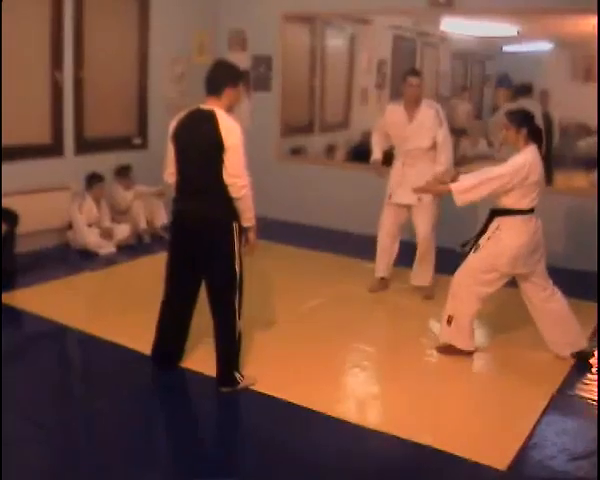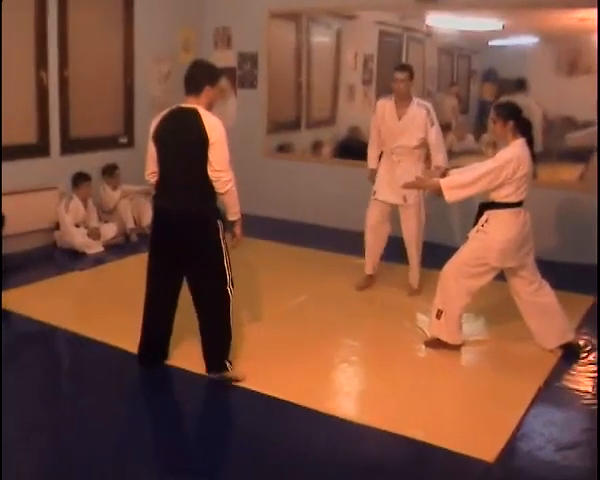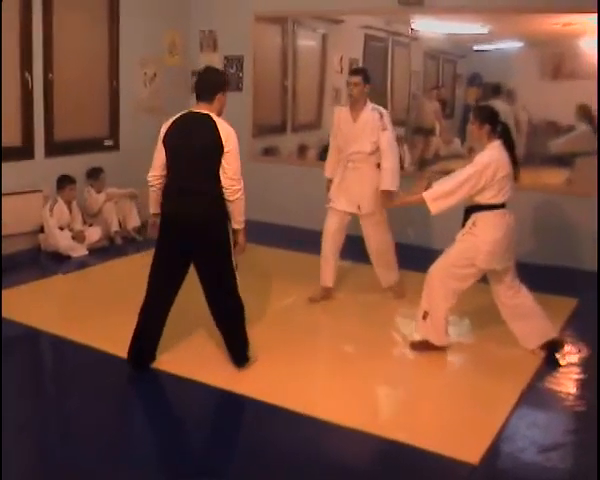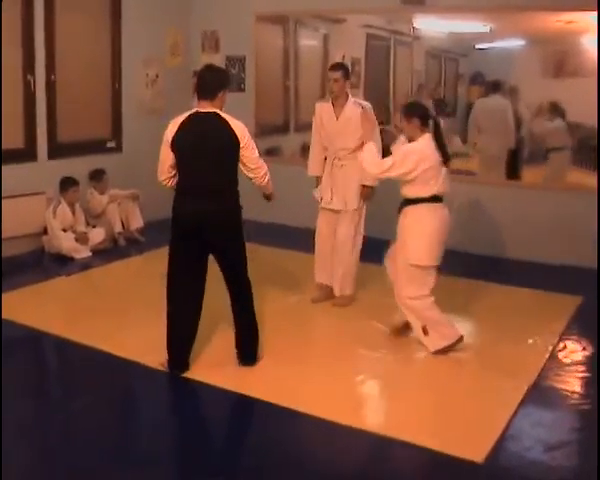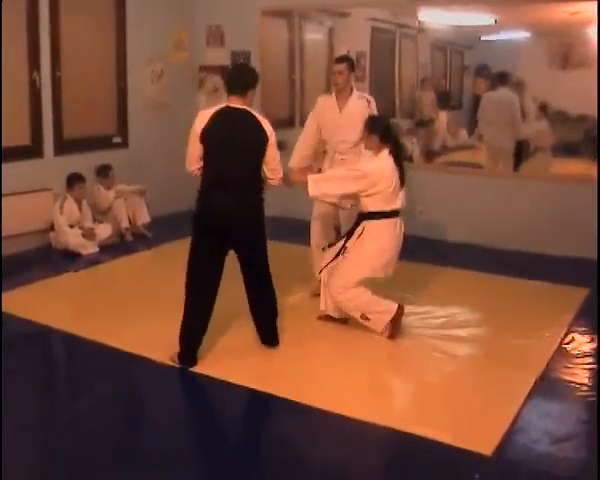
dt=0.4s
person 1, frame 1
left shoulder: (180, 122)
right shoulder: (228, 126)
left elbow: (171, 174)
right elbow: (238, 183)
right wrist: (249, 223)
left hip: (184, 214)
right hip: (217, 219)
left knee: (179, 288)
right knee: (225, 295)
left ankle: (165, 355)
right ankle: (228, 374)
person 1, frame 2
left shoulder: (161, 122)
right shoulder: (211, 124)
left elbow: (152, 173)
right elbow: (222, 178)
right wrist: (235, 218)
left hip: (165, 212)
right hip: (199, 215)
left knee: (161, 285)
right knee: (215, 287)
left ankle: (151, 353)
right ankle: (218, 362)
person 1, frame 3
left shoulder: (171, 126)
right shoulder: (223, 131)
left elbow: (156, 177)
right elbow: (232, 185)
left wrist: (156, 212)
right wrist: (238, 227)
left hip: (174, 215)
right hip: (208, 218)
left knee: (160, 286)
right knee: (223, 288)
left ankle: (140, 354)
right ankle: (239, 353)
person 1, frame 4
left shoulder: (176, 127)
right shoulder: (234, 128)
left elbow: (165, 176)
right elbow: (259, 172)
right wrist: (268, 191)
left hip: (186, 214)
right hip: (224, 214)
left knee: (183, 287)
right knee: (238, 282)
left ankle: (178, 359)
right ankle: (248, 352)
person 1, frame 5
left shoulder: (205, 119)
right shoulder: (261, 125)
left elbow: (193, 165)
right elbow: (274, 176)
left hip: (212, 207)
right hip: (248, 209)
left knee: (201, 279)
right knee: (257, 272)
left ankle: (187, 352)
right ankle: (269, 334)
person 2, frame 1
left shoulder: (523, 163)
right shoulder: (530, 157)
left elbow: (486, 181)
right elbow: (491, 176)
left wrist: (442, 188)
right wrist: (455, 181)
left hip: (509, 233)
right hip: (527, 230)
left knee: (466, 282)
right knee: (541, 290)
left ankle: (458, 342)
right ankle: (572, 344)
person 2, frame 2
left shoulder: (511, 156)
right shoulder: (520, 151)
left elbow: (476, 178)
right elbow: (481, 169)
left wrist: (431, 184)
right wrist: (444, 175)
left hip: (499, 226)
right hip: (515, 223)
left knee: (454, 274)
right knee: (529, 282)
left ankle: (447, 335)
right ankle: (560, 337)
person 2, frame 3
left shoulder: (489, 158)
right shoulder: (499, 153)
left elbow: (458, 186)
right elbow: (462, 178)
left wrist: (414, 198)
right wrist: (428, 189)
left hip: (484, 227)
right hip: (498, 224)
left knee: (439, 277)
right knee: (508, 286)
left ankle: (433, 337)
right ankle: (544, 337)
person 2, frame 4
left shoulder: (416, 151)
right shoulder: (431, 146)
left elbow: (378, 168)
right elbow: (400, 161)
left wrist: (367, 140)
left hip: (420, 219)
right hip: (432, 215)
left knee: (410, 289)
right knee: (395, 263)
left ankle: (443, 337)
right ankle: (411, 319)
person 2, frame 5
left shoulder: (375, 169)
right shoulder: (389, 160)
left elbow: (338, 180)
right elbow: (349, 175)
left wrist: (303, 179)
right wrist: (314, 173)
left hip: (377, 233)
right hip: (380, 227)
left knee: (341, 286)
right knee: (331, 261)
left ankle: (389, 313)
right ankle: (336, 311)
person 3, frame 1
left shoulder: (434, 111)
right shoulder: (392, 111)
left elbow: (445, 146)
right elbow: (379, 133)
left wrist: (442, 177)
right wrist: (377, 155)
left hip: (426, 173)
right hip: (400, 173)
left knee: (424, 233)
right knee: (387, 227)
left ankle: (424, 281)
right ankle: (382, 275)
person 3, frame 2
left shoulder: (424, 110)
right shoulder: (382, 105)
left elbow: (436, 144)
right wrist: (372, 166)
left hip: (412, 172)
right hip: (386, 170)
left knee: (413, 231)
right knee: (374, 223)
left ankle: (414, 279)
right ankle: (370, 273)
person 3, frame 3
left shoulder: (379, 115)
right shoulder: (339, 113)
left elbow: (389, 152)
left wrist: (387, 187)
right wrist: (329, 175)
left hip: (368, 179)
right hip: (343, 178)
left knee: (378, 236)
right knee: (331, 233)
left ankle: (392, 280)
right ankle: (326, 285)
person 3, frame 4
left shoulder: (362, 109)
right shoulder: (320, 108)
left elbow: (373, 147)
left wrist: (368, 182)
right wrist: (317, 174)
left hip: (353, 175)
right hip: (330, 175)
left knee: (347, 238)
right knee: (324, 234)
left ankle: (344, 289)
right ankle: (326, 285)
person 3, frame 5
left shoulder: (366, 103)
right shoulder: (323, 103)
right elbow: (309, 136)
right wrist: (295, 166)
right hip: (329, 167)
left knee: (352, 229)
right knee: (319, 225)
